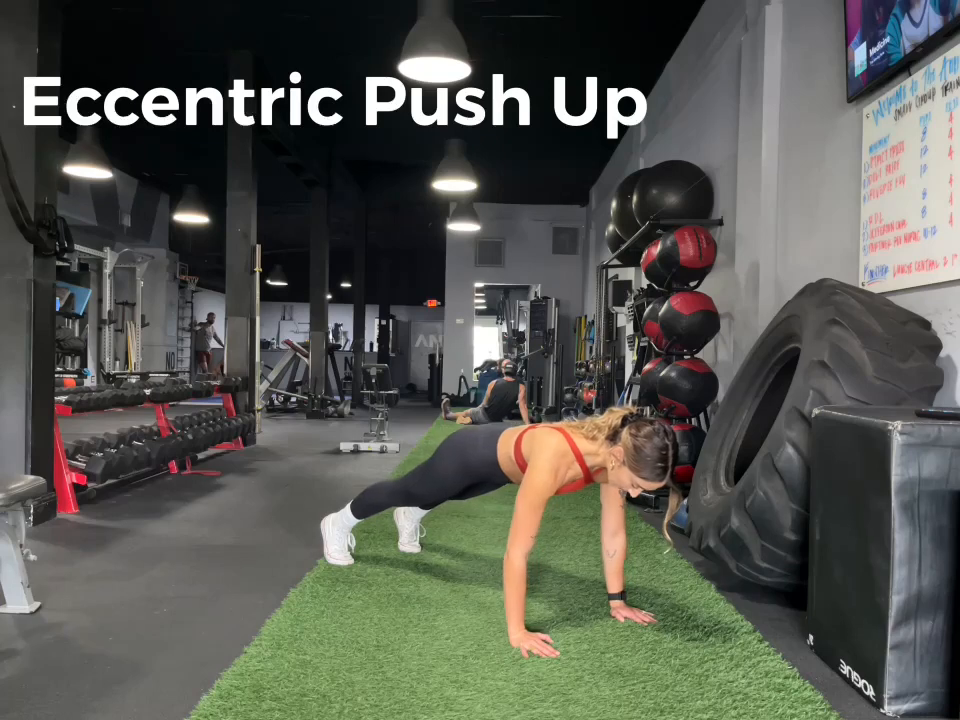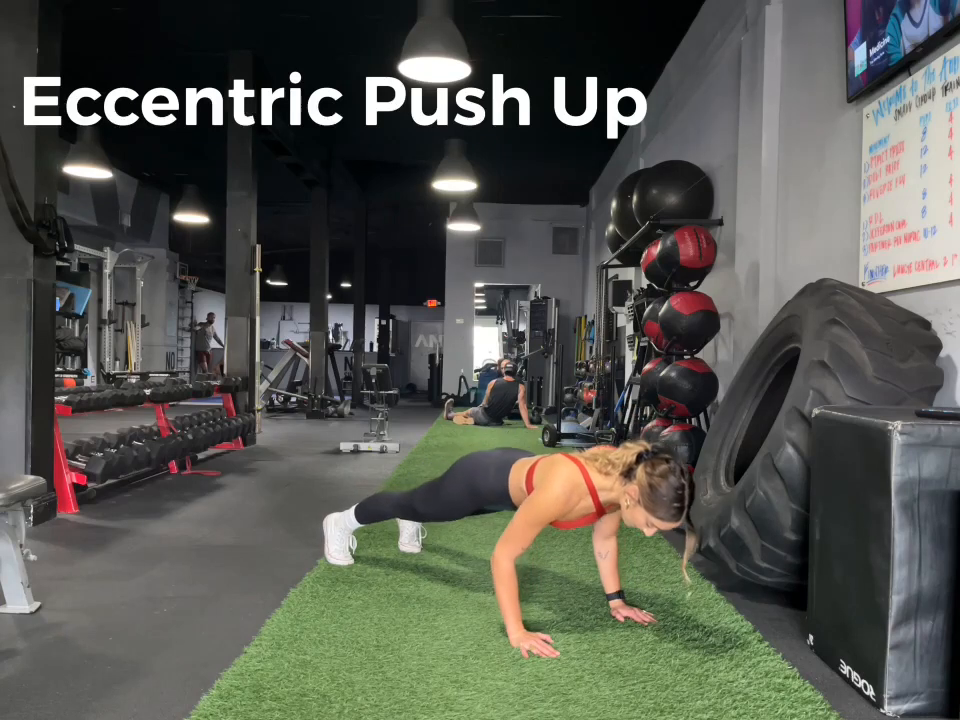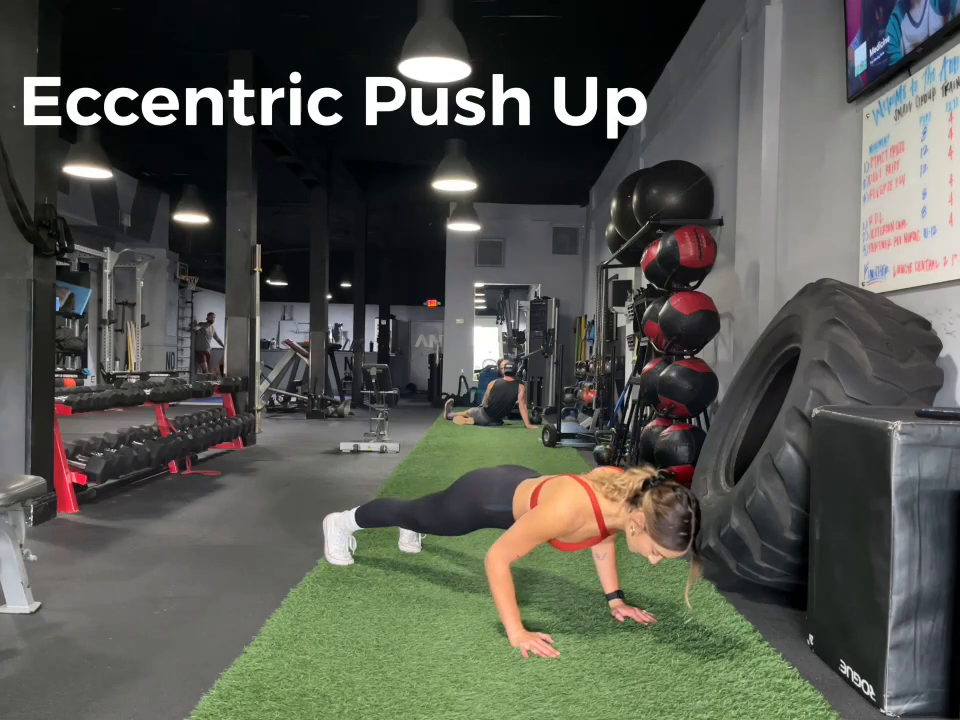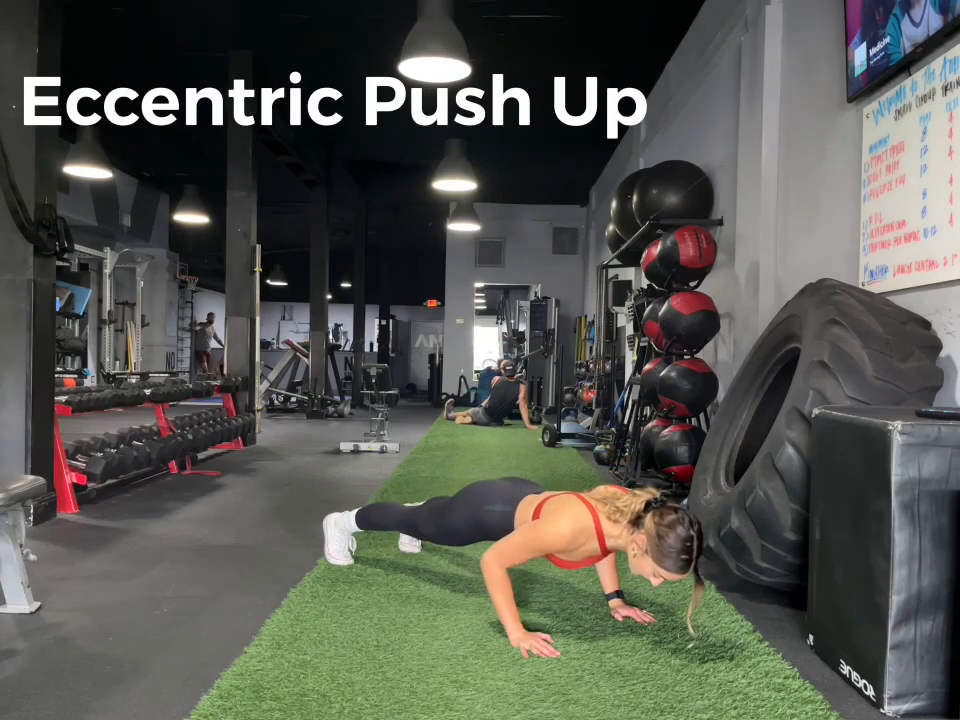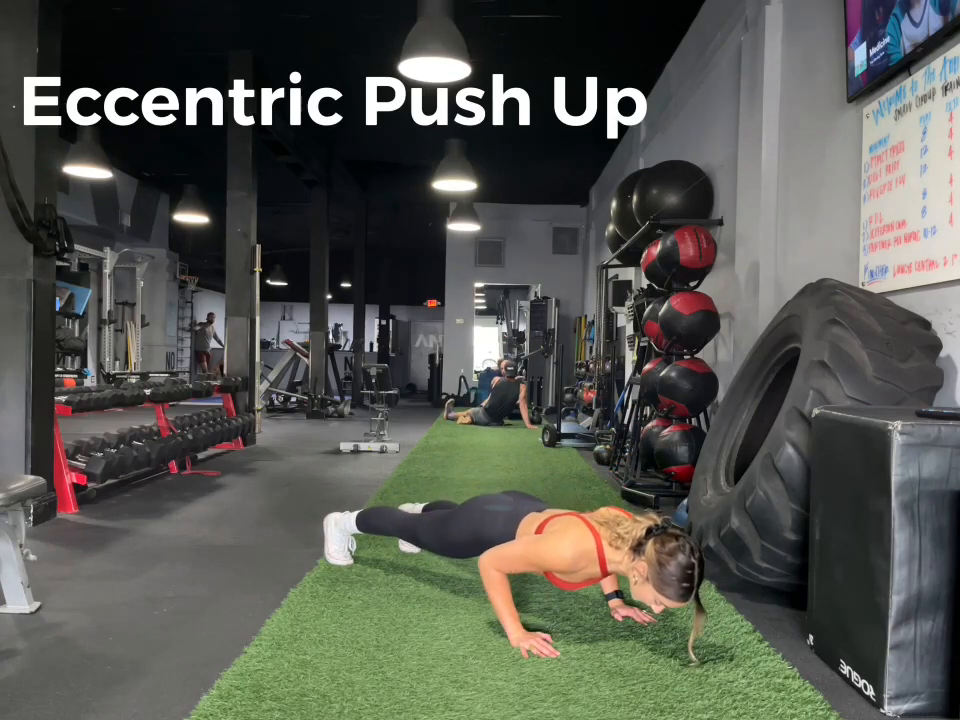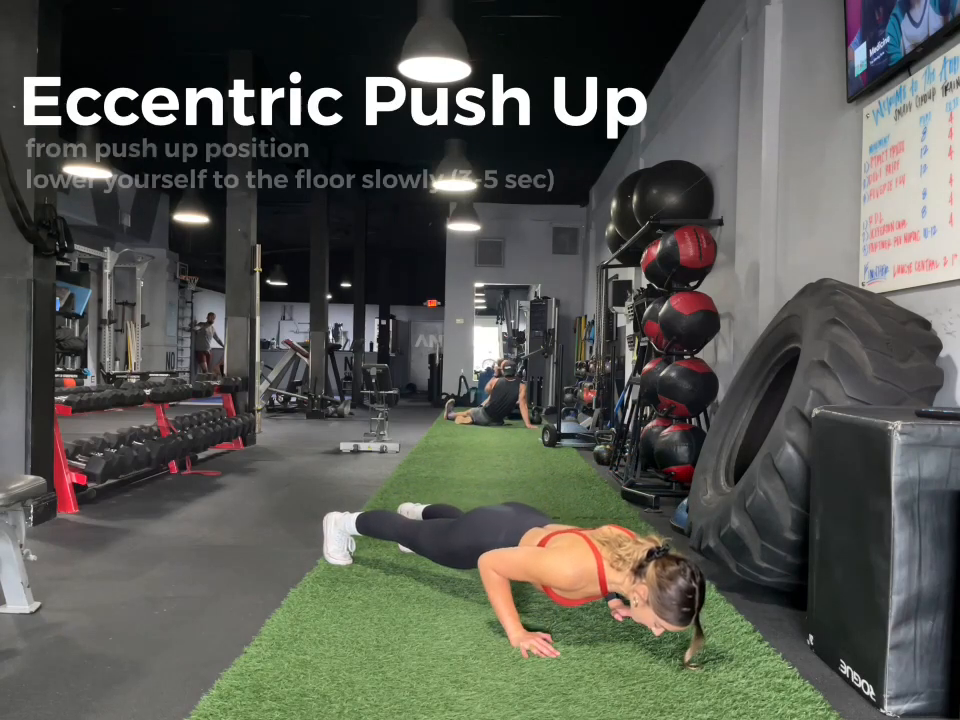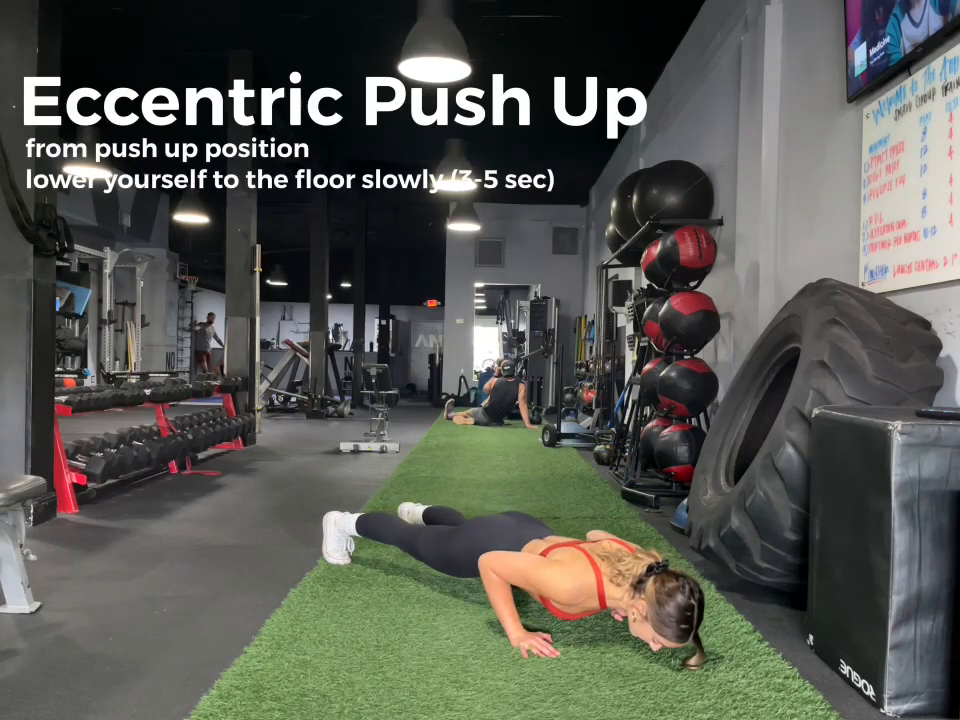
dt=0.5s
person 1, frame 1
left shoulder: (615, 454)
right shoulder: (554, 457)
left elbow: (615, 533)
right elbow: (517, 551)
left wrist: (617, 599)
right wrist: (516, 632)
left hip: (504, 454)
right hip: (472, 454)
left knee: (447, 496)
right knee: (405, 492)
left ankle: (409, 520)
right ankle: (339, 522)
person 1, frame 2
left shoulder: (626, 479)
right shoulder: (565, 488)
left elbow: (604, 538)
right elbow: (503, 556)
left wrist: (616, 599)
right wrist: (517, 632)
left hip: (515, 471)
right hip: (483, 480)
right knee: (411, 504)
left ankle: (412, 523)
right ankle: (341, 522)
person 1, frame 3
left shoulder: (630, 497)
right shoulder: (570, 508)
left elbow: (602, 539)
right elbow: (496, 559)
left wrist: (614, 598)
right wrist: (516, 632)
left hip: (519, 488)
right hip: (486, 498)
right knee: (415, 515)
left ankle: (411, 531)
right ankle: (341, 522)
person 1, frame 4
left shoulder: (633, 514)
right shoulder: (570, 527)
right elbow: (492, 562)
left wrist: (615, 599)
right wrist: (516, 632)
left hip: (521, 498)
right hip: (487, 511)
right knee: (414, 523)
left ankle: (416, 513)
right ankle: (342, 522)
person 1, frame 5
left shoulder: (636, 535)
right shoulder: (572, 550)
right elbow: (489, 564)
left wrist: (614, 599)
right wrist: (516, 633)
left hip: (524, 514)
right hip: (488, 527)
left knee: (449, 514)
right knee: (414, 532)
left ankle: (417, 509)
right ankle: (343, 522)
person 1, frame 6
left shoulder: (639, 554)
right shoulder: (573, 569)
right elbow: (489, 564)
left wrist: (613, 600)
right wrist: (516, 633)
left hip: (525, 525)
right hip: (488, 538)
left knee: (457, 519)
right knee: (412, 537)
left ankle: (415, 511)
right ankle: (343, 523)
person 1, frame 7
left shoulder: (639, 566)
right shoulder: (573, 585)
right elbow: (488, 563)
left wrist: (613, 602)
right wrist: (516, 633)
left hip: (527, 534)
right hip: (491, 546)
left knee: (461, 525)
right knee: (410, 539)
left ankle: (417, 511)
right ankle: (344, 522)
